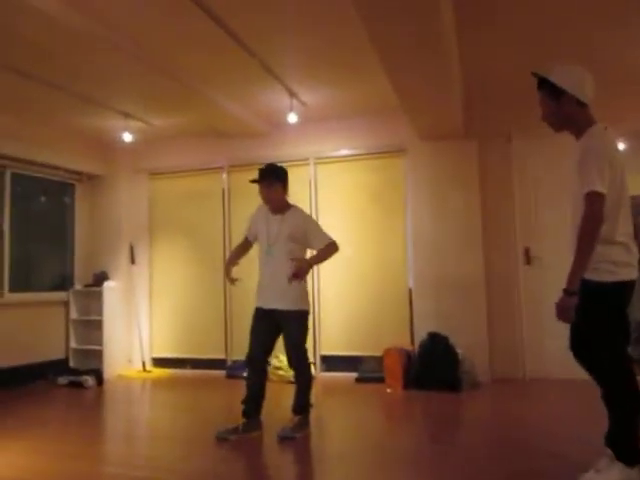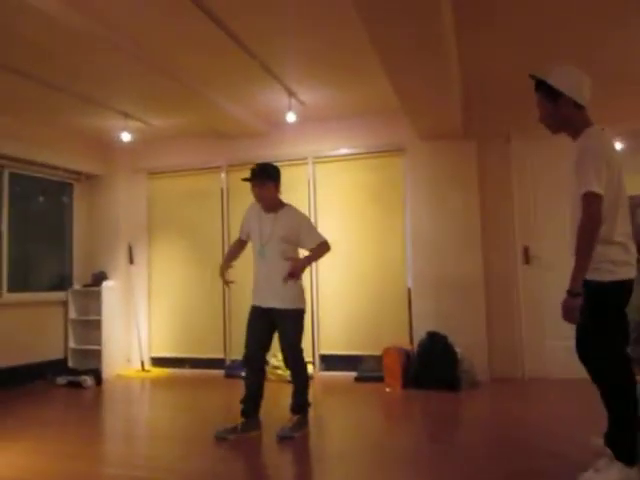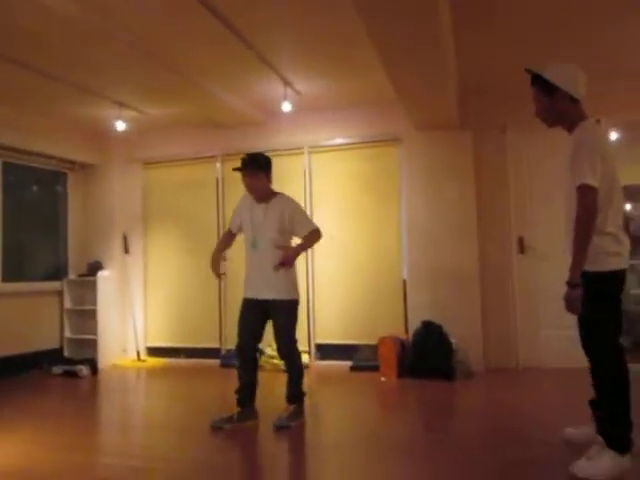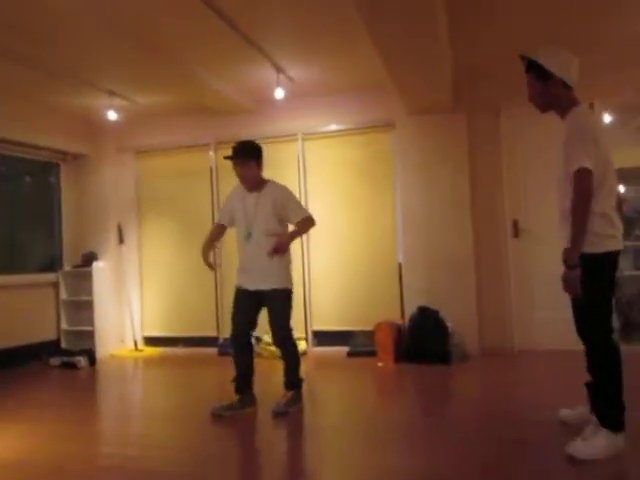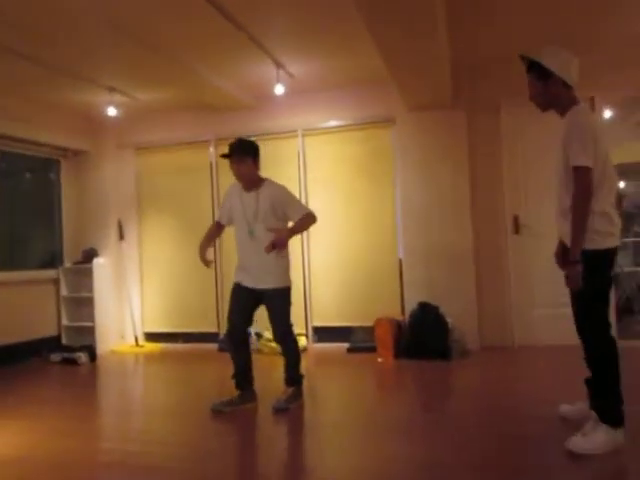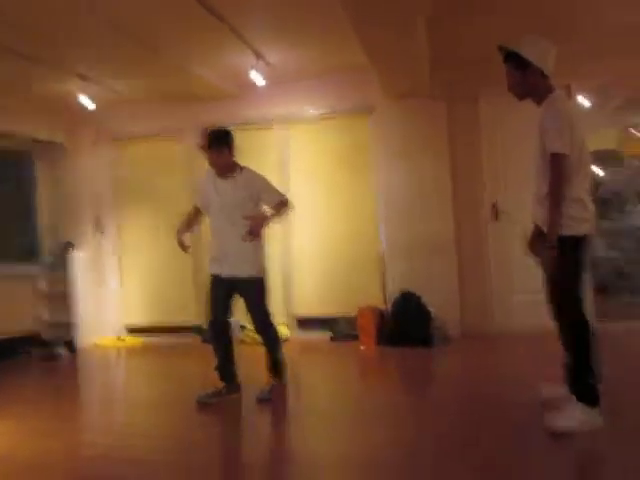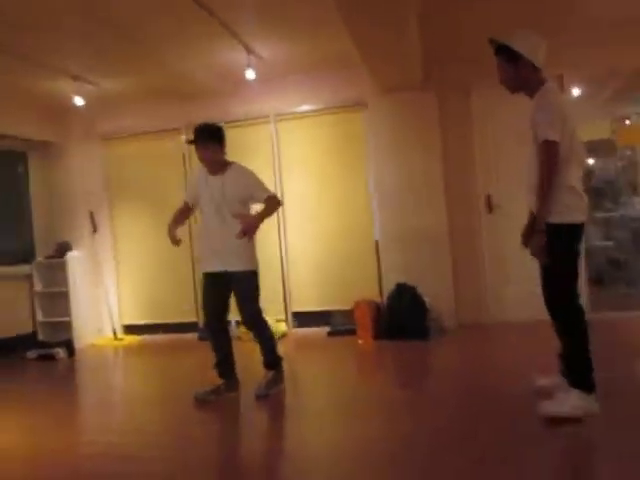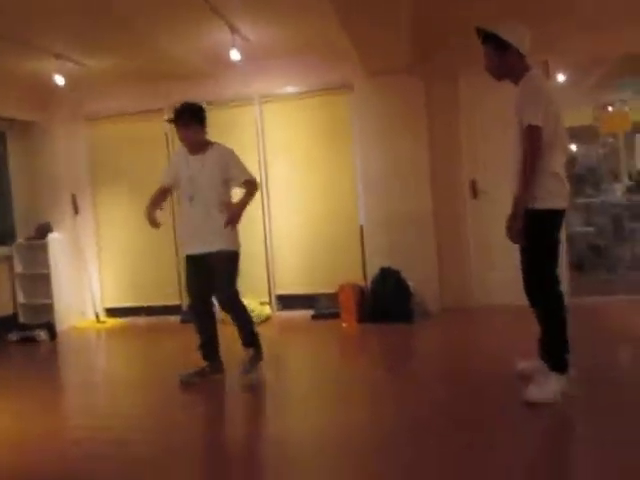
dt=0.1s
person 1, frame 1
left shoulder: (594, 145)
right shoulder: (595, 141)
left elbow: (594, 218)
left wrist: (571, 287)
left hip: (607, 274)
right hip: (604, 272)
right knee: (586, 349)
person 1, frame 2
left shoulder: (591, 146)
right shoulder: (592, 142)
left elbow: (592, 219)
left wrist: (573, 288)
left hip: (606, 273)
right hip: (602, 272)
right knee: (595, 354)
person 1, frame 3
left shoulder: (585, 139)
right shoulder: (586, 136)
left elbow: (588, 211)
left wrist: (576, 278)
left hip: (601, 266)
right hip: (598, 264)
left knee: (604, 353)
right knee: (597, 350)
right ankle: (604, 425)
person 1, frame 4
left shoulder: (578, 123)
right shoulder: (578, 121)
left elbow: (583, 194)
left wrist: (573, 260)
right wrist: (572, 251)
left hip: (595, 247)
right hip: (591, 246)
left knee: (596, 334)
right knee: (590, 331)
left ankle: (611, 427)
right ankle: (599, 407)
person 1, frame 5
left shoulder: (577, 121)
right shoulder: (576, 120)
left elbow: (583, 193)
left wrist: (575, 254)
right wrist: (566, 243)
left hip: (593, 244)
right hip: (587, 242)
left knee: (594, 328)
right knee: (588, 327)
left ankle: (610, 423)
right ankle: (598, 402)
person 1, frame 6
left shoulder: (554, 109)
right shoulder: (552, 108)
left elbow: (559, 179)
left wrist: (551, 239)
right wrist: (540, 229)
left hip: (566, 229)
right hip: (561, 228)
left knee: (568, 311)
right knee: (564, 309)
left ankle: (587, 404)
right ankle: (576, 386)
person 1, frame 7
left shoulder: (546, 101)
right shoulder: (544, 101)
left elbow: (549, 169)
left wrist: (541, 228)
right wrist: (533, 221)
left hip: (560, 218)
right hip: (557, 217)
left knee: (561, 299)
right knee: (558, 297)
left ankle: (583, 389)
right ankle: (572, 374)
person 1, frame 8
left shoulder: (532, 87)
right shoulder: (530, 87)
left elbow: (532, 154)
left wrist: (520, 212)
right wrist: (518, 208)
left hip: (542, 204)
right hip: (539, 203)
left knee: (541, 284)
right knee: (538, 282)
left ankle: (558, 370)
right ankle: (550, 358)
person 2, frame 1
left shoulder: (301, 219)
right shoulder: (260, 214)
left elbow: (331, 247)
right elbow: (248, 240)
left wrist: (309, 263)
right wrist: (231, 260)
left hip: (293, 303)
right hip: (265, 302)
left knee: (297, 359)
right knee: (255, 360)
left ankle: (301, 416)
right ankle: (251, 419)
person 2, frame 2
left shoulder: (294, 217)
right shoulder: (253, 212)
left elbow: (323, 246)
right elbow: (242, 240)
left wrist: (303, 262)
right wrist: (226, 262)
left hip: (289, 301)
right hip: (261, 301)
left knee: (293, 359)
right knee: (252, 359)
left ankle: (299, 415)
right ankle: (250, 419)
person 2, frame 3
left shoulder: (286, 205)
right shoulder: (244, 204)
left elbow: (315, 233)
right elbow: (231, 232)
left wrist: (295, 250)
right wrist: (216, 254)
left hip: (282, 291)
right hip: (253, 292)
left knee: (287, 349)
right knee: (245, 348)
left ankle: (295, 405)
right ankle: (246, 408)
person 2, frame 4
left shoulder: (278, 193)
right shoulder: (235, 195)
left elbow: (308, 220)
right elbow: (222, 224)
left wrist: (289, 237)
right wrist: (207, 246)
left hip: (276, 280)
right hip: (246, 281)
left knee: (282, 336)
right knee: (239, 337)
left ankle: (293, 391)
right ankle: (244, 395)
person 2, frame 5
left shoulder: (276, 192)
right shoulder: (232, 194)
left elbow: (309, 217)
right elbow: (219, 224)
left wrist: (288, 233)
right wrist: (204, 244)
left hip: (275, 279)
right hip: (244, 279)
left knee: (282, 333)
right knee: (235, 332)
left ankle: (293, 387)
right ankle: (245, 391)
person 2, frame 6
left shoulder: (251, 179)
right shoulder: (207, 181)
left elbow: (282, 202)
right elbow: (198, 209)
left wrist: (263, 219)
right wrist: (182, 229)
left hip: (249, 266)
right hip: (220, 267)
left knee: (261, 322)
right knee: (217, 325)
left ankle: (277, 375)
right ankle: (229, 382)
person 2, frame 7
left shoulder: (242, 175)
right shoulder: (198, 178)
left elbow: (273, 201)
right elbow: (188, 205)
left wrist: (256, 219)
right wrist: (173, 223)
left hip: (241, 262)
right hip: (212, 263)
left knee: (251, 317)
right knee: (213, 322)
left ankle: (273, 370)
right ankle: (228, 379)
person 2, frame 8
left shoulder: (223, 155)
right shoulder: (179, 159)
left elbow: (251, 184)
right elbow: (166, 187)
left wrist: (239, 206)
right wrist: (151, 206)
left hip: (222, 243)
right hip: (193, 245)
left knee: (227, 298)
right knee: (198, 304)
left ankle: (252, 346)
right ankle: (212, 361)
